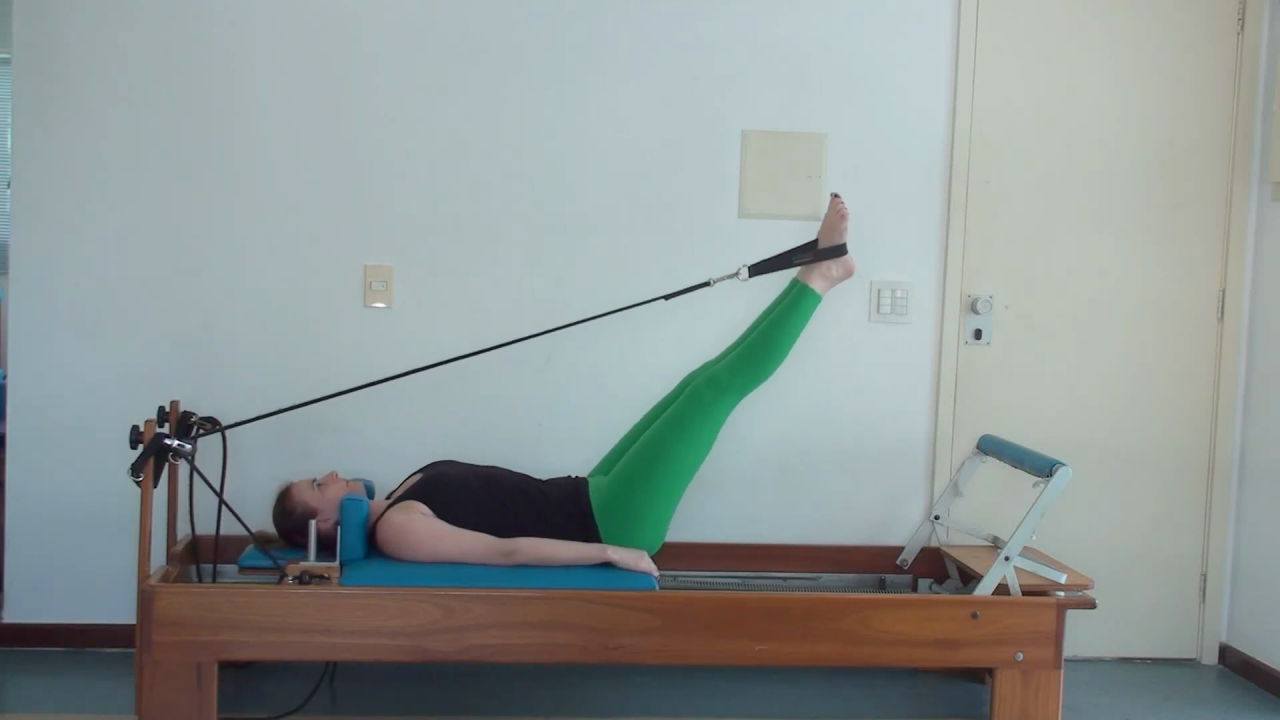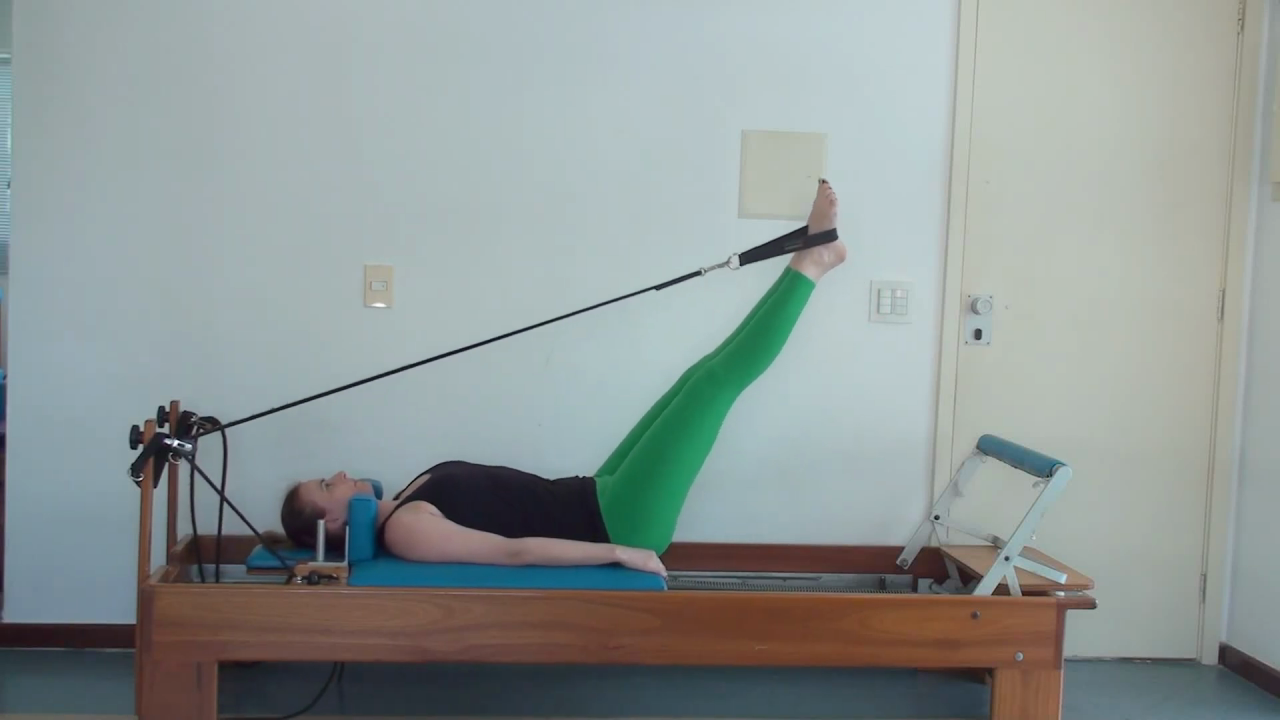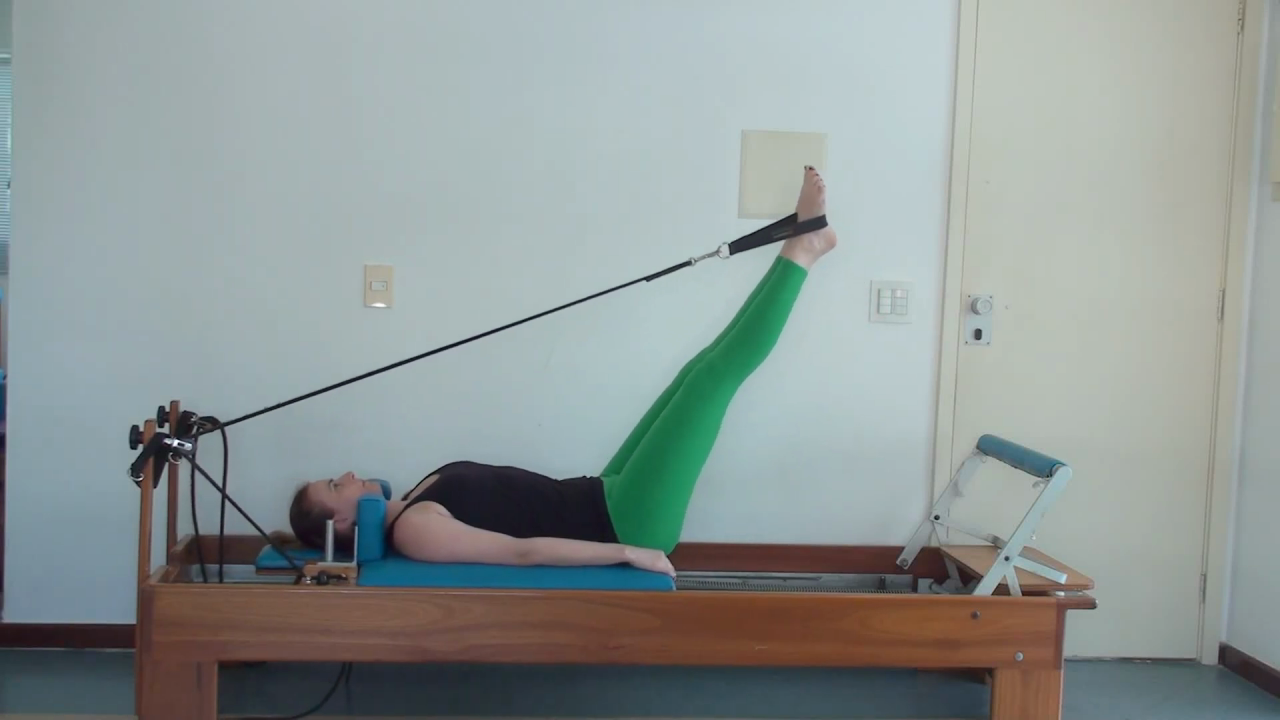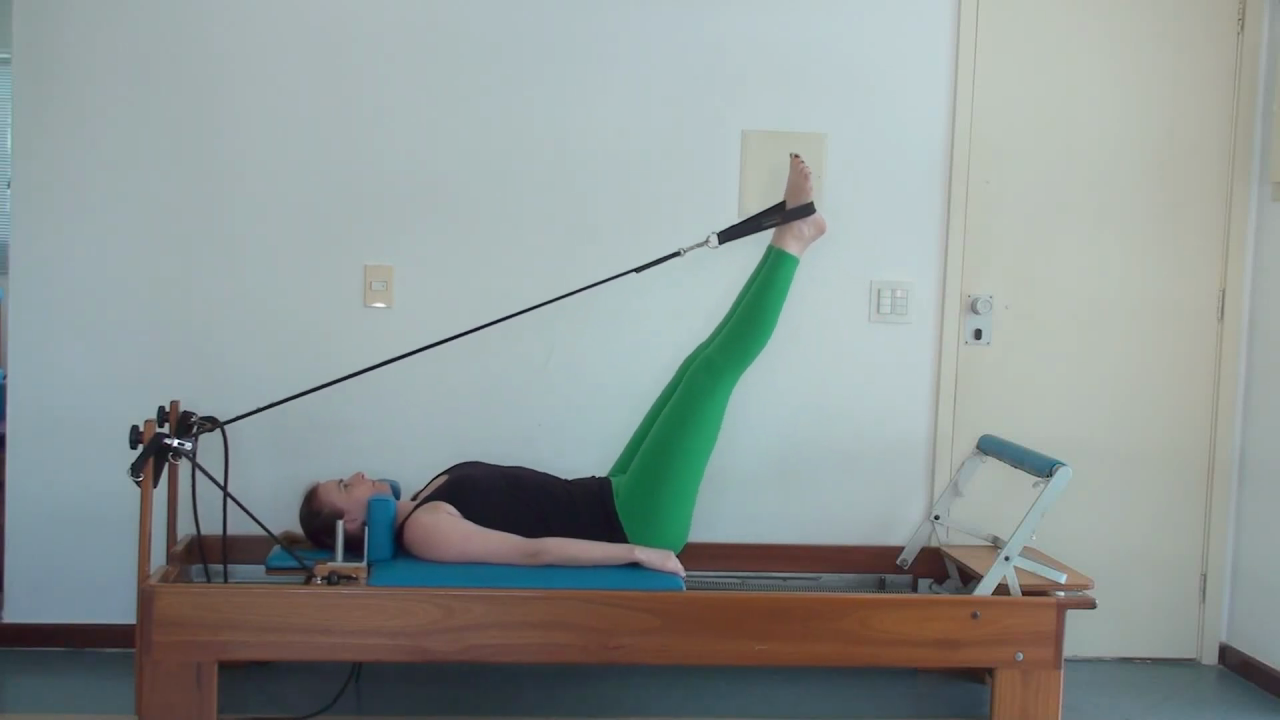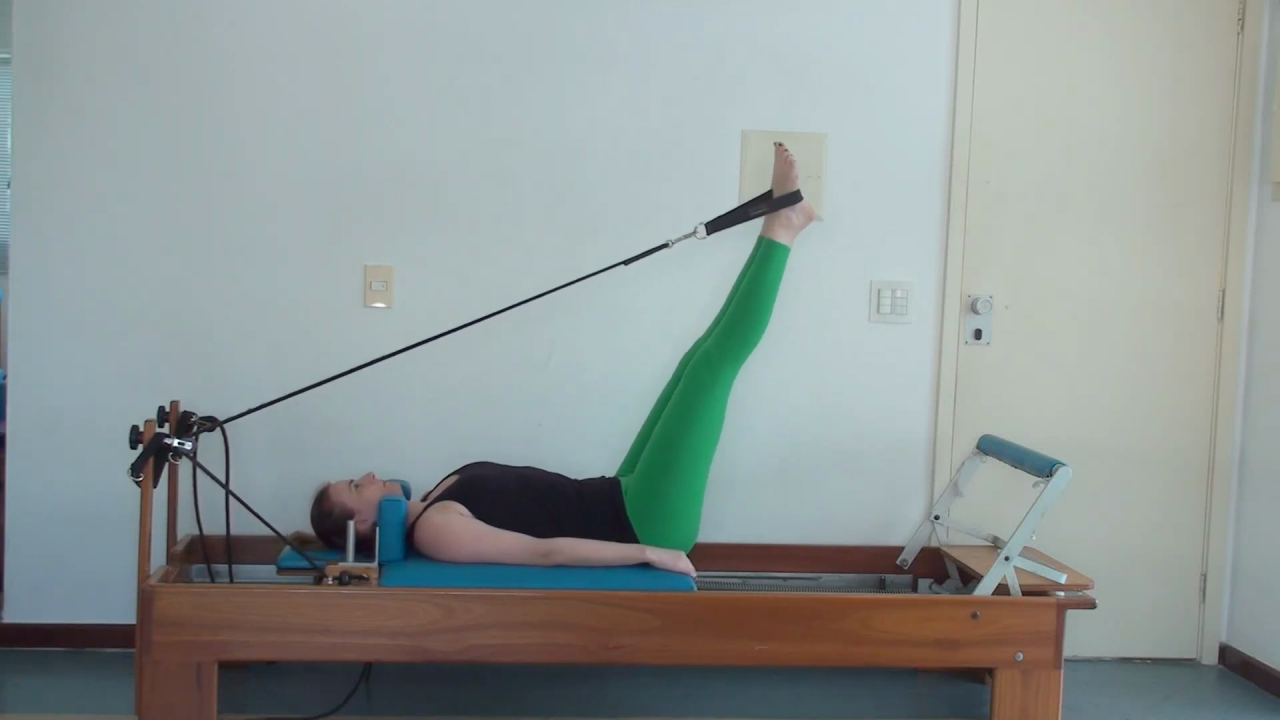
dt=0.2s
person 1, frame 1
left shoulder: (404, 501)
right shoulder: (396, 531)
right elbow: (503, 551)
right wrist: (609, 552)
left hip: (589, 497)
right hip: (608, 522)
left knee: (704, 382)
right knee: (716, 387)
left ankle: (817, 273)
right ankle: (816, 278)
person 1, frame 2
left shoulder: (411, 501)
right shoulder: (405, 531)
right elbow: (512, 551)
right wrist: (617, 553)
left hip: (599, 499)
right hip: (616, 523)
left knee: (707, 375)
right knee: (718, 380)
left ankle: (810, 259)
right ankle: (807, 265)
person 1, frame 3
left shoulder: (419, 503)
right shoulder: (413, 531)
right elbow: (521, 552)
right wrist: (627, 552)
left hip: (604, 499)
right hip: (625, 523)
left knee: (706, 369)
right knee: (716, 373)
left ankle: (800, 249)
right ankle: (799, 253)
person 1, frame 4
left shoulder: (426, 503)
right shoulder: (422, 531)
right elbow: (531, 551)
right wrist: (637, 553)
left hip: (615, 500)
right hip: (633, 523)
left knee: (705, 364)
right knee: (715, 367)
left ankle: (791, 237)
right ankle: (788, 241)
person 1, frame 5
left shoulder: (436, 503)
right shoulder: (434, 531)
right elbow: (543, 552)
right wrist: (648, 554)
left hip: (623, 501)
right hip: (645, 525)
left knee: (704, 360)
right knee: (715, 361)
right ankle: (778, 230)
